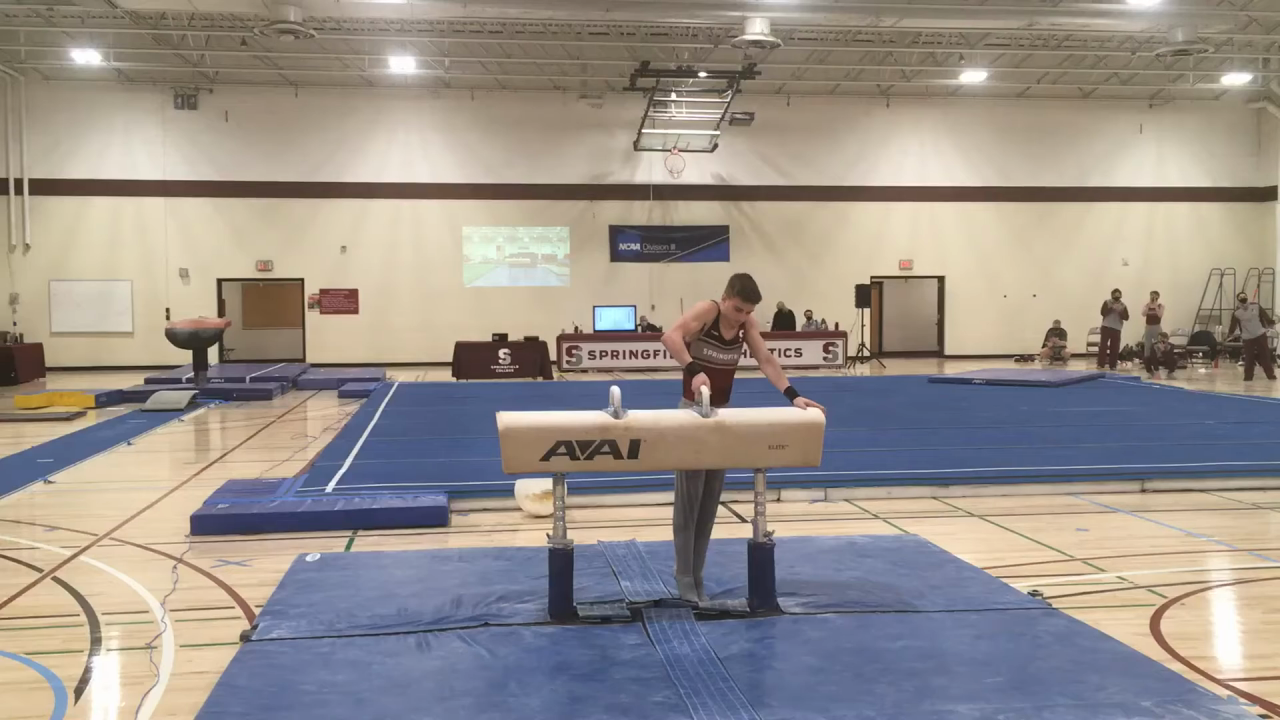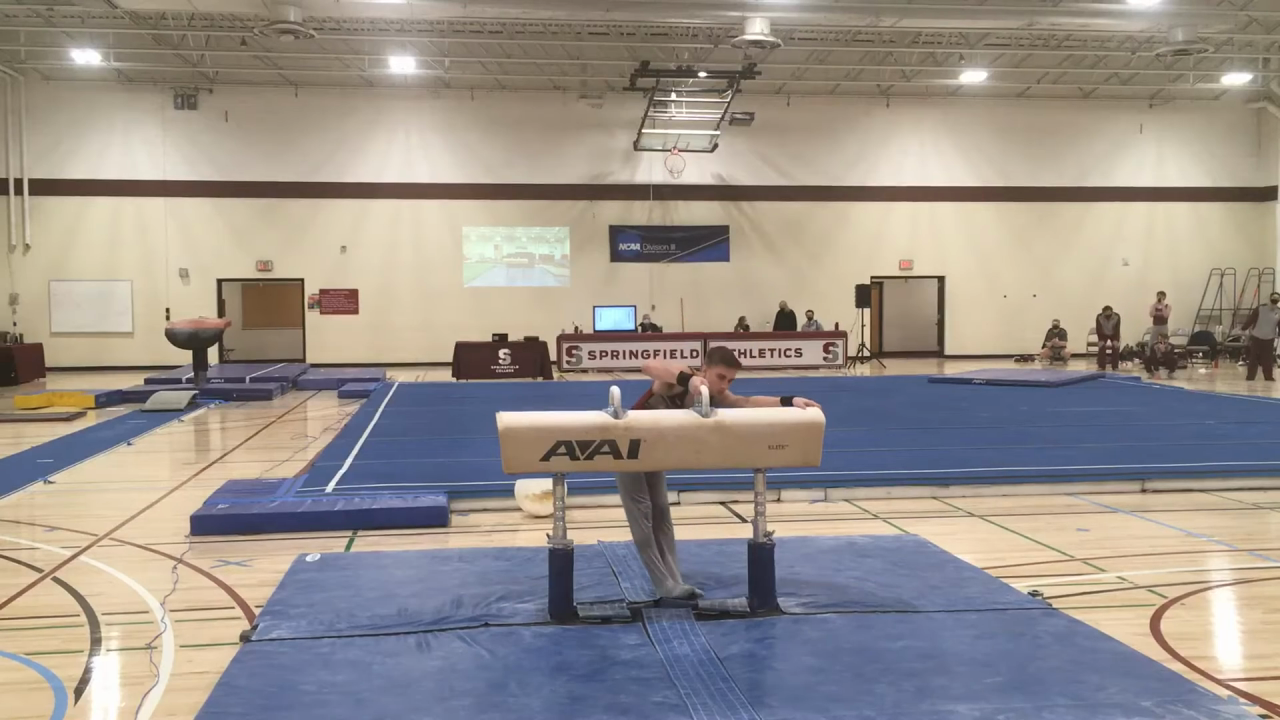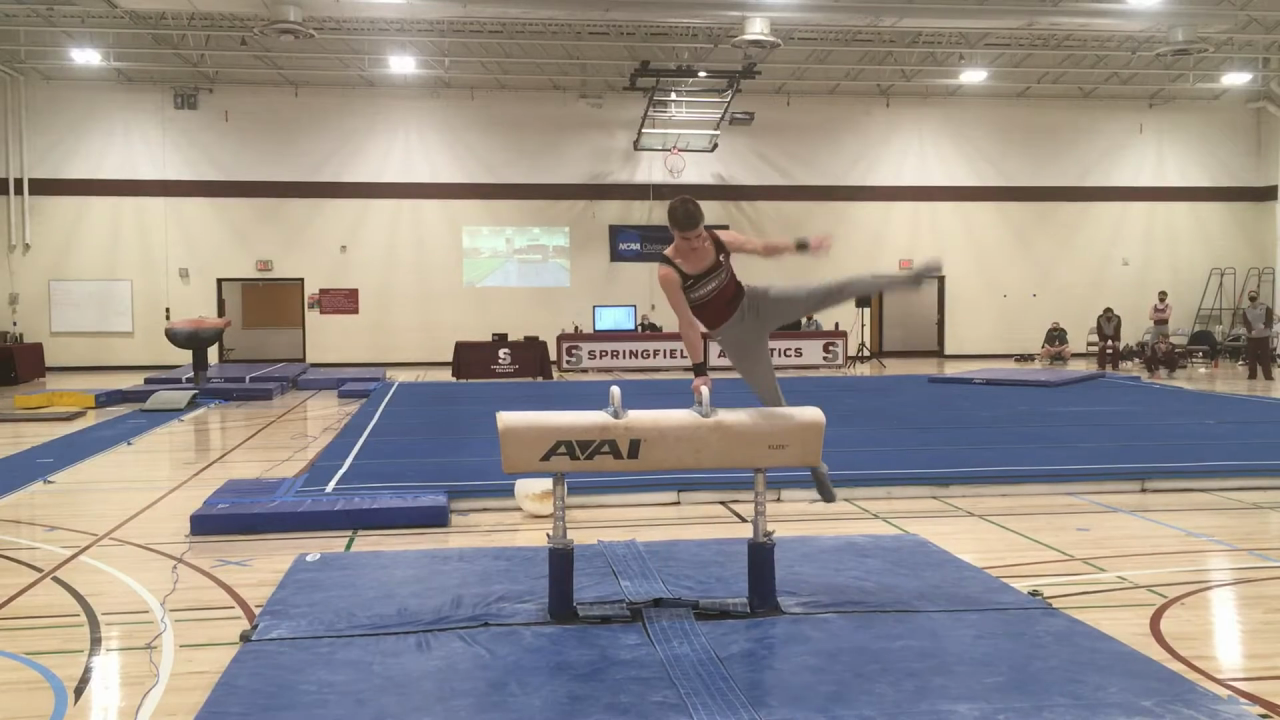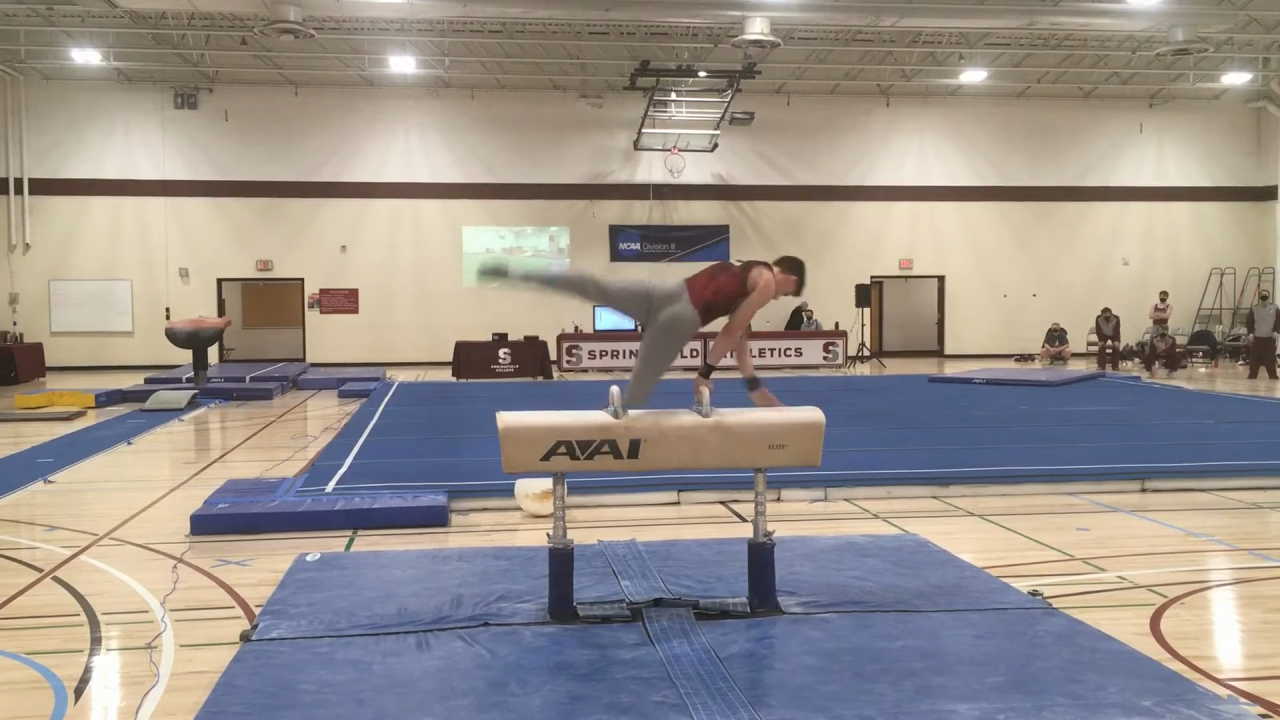
dt=1s
person 1, frame 1
left shoulder: (747, 324)
right shoulder: (706, 311)
left elbow: (766, 360)
right elbow: (670, 336)
left wrist: (792, 395)
right wrist: (693, 371)
right hip: (693, 411)
left knee: (711, 499)
right knee: (689, 497)
left ankle: (696, 576)
right ankle: (684, 577)
person 1, frame 2
left shoulder: (715, 395)
right shoulder: (683, 373)
left elbow: (747, 402)
right elbow: (648, 366)
left wrist: (788, 401)
right wrist: (687, 380)
left knee: (660, 509)
right knee: (641, 508)
left ankle: (673, 579)
right ankle: (665, 583)
person 1, frame 3
left shoulder: (719, 240)
right shoulder: (668, 271)
left elbow: (763, 248)
right elbow: (687, 324)
left wrist: (803, 245)
right wrist: (699, 372)
left hip: (756, 304)
right hip: (735, 334)
left knee: (830, 292)
right knee: (772, 403)
left ankle: (906, 278)
right ankle: (814, 465)
person 1, frame 4
left shoulder: (745, 270)
right shoulder: (766, 281)
left elbow: (736, 334)
right elbow: (732, 332)
left wrist: (753, 382)
right wrist: (706, 373)
left hip: (666, 292)
right hip: (680, 319)
left knee: (586, 285)
right knee: (637, 390)
left ankle: (513, 273)
